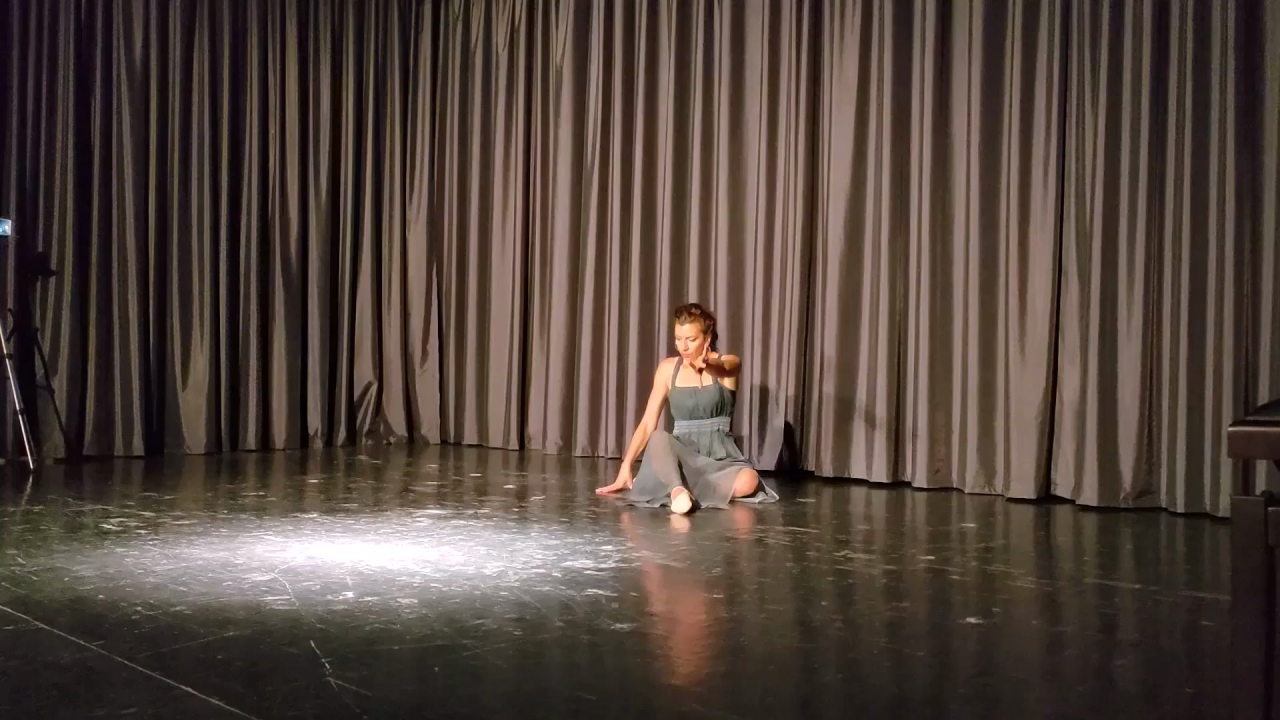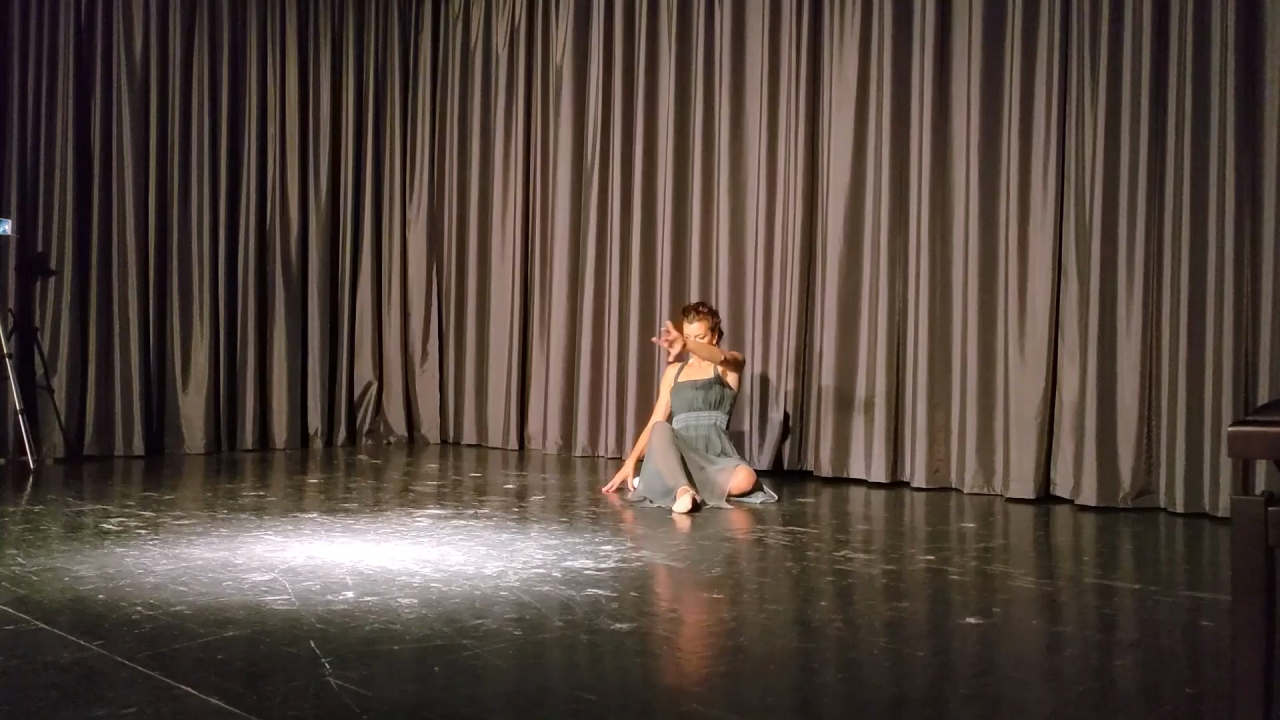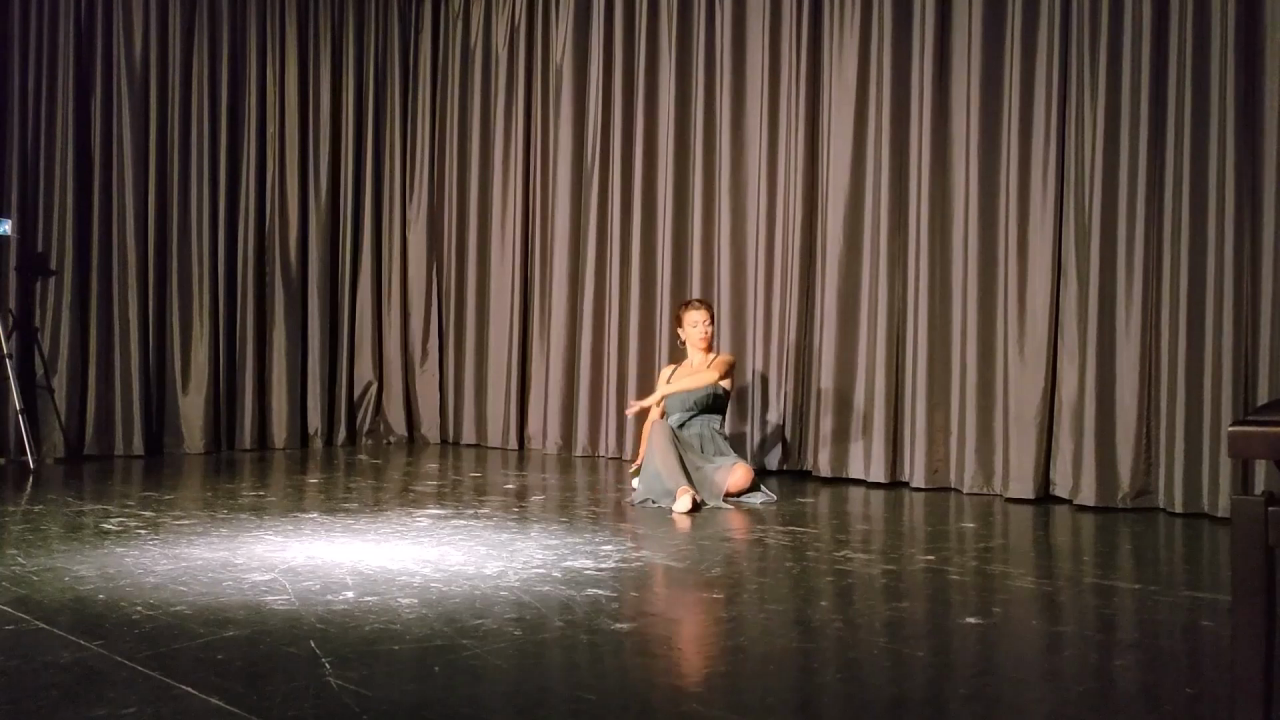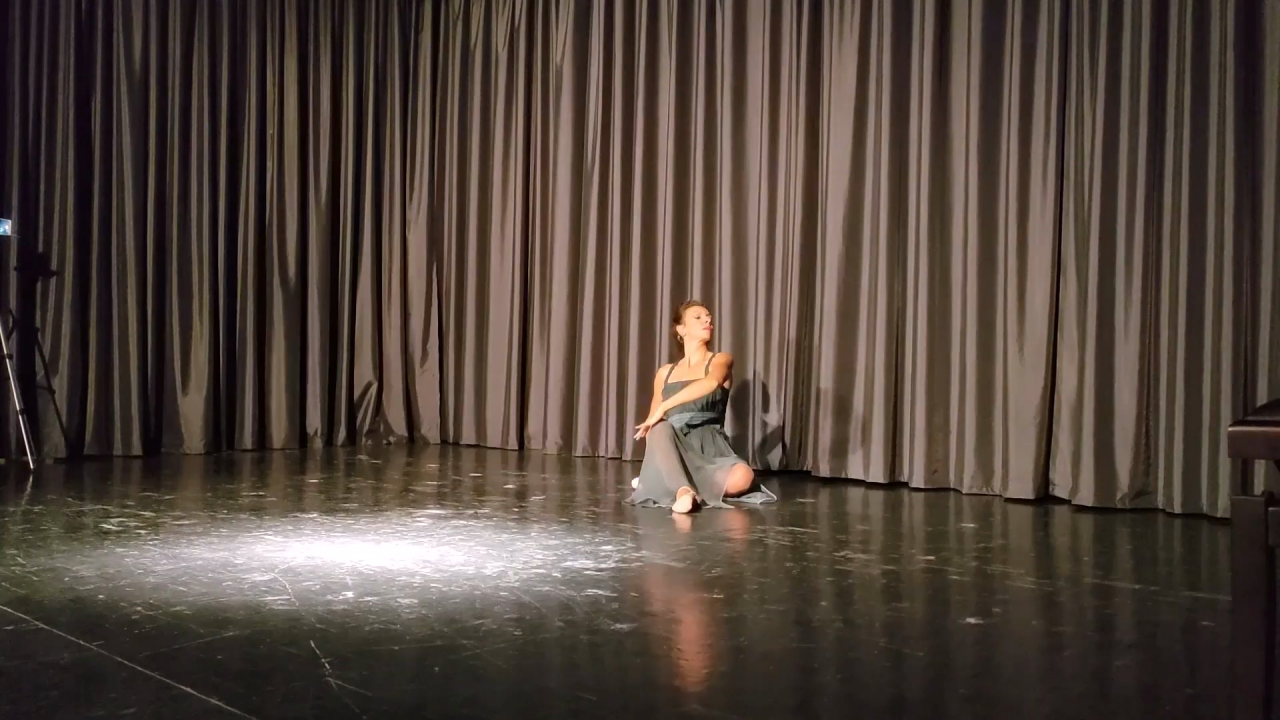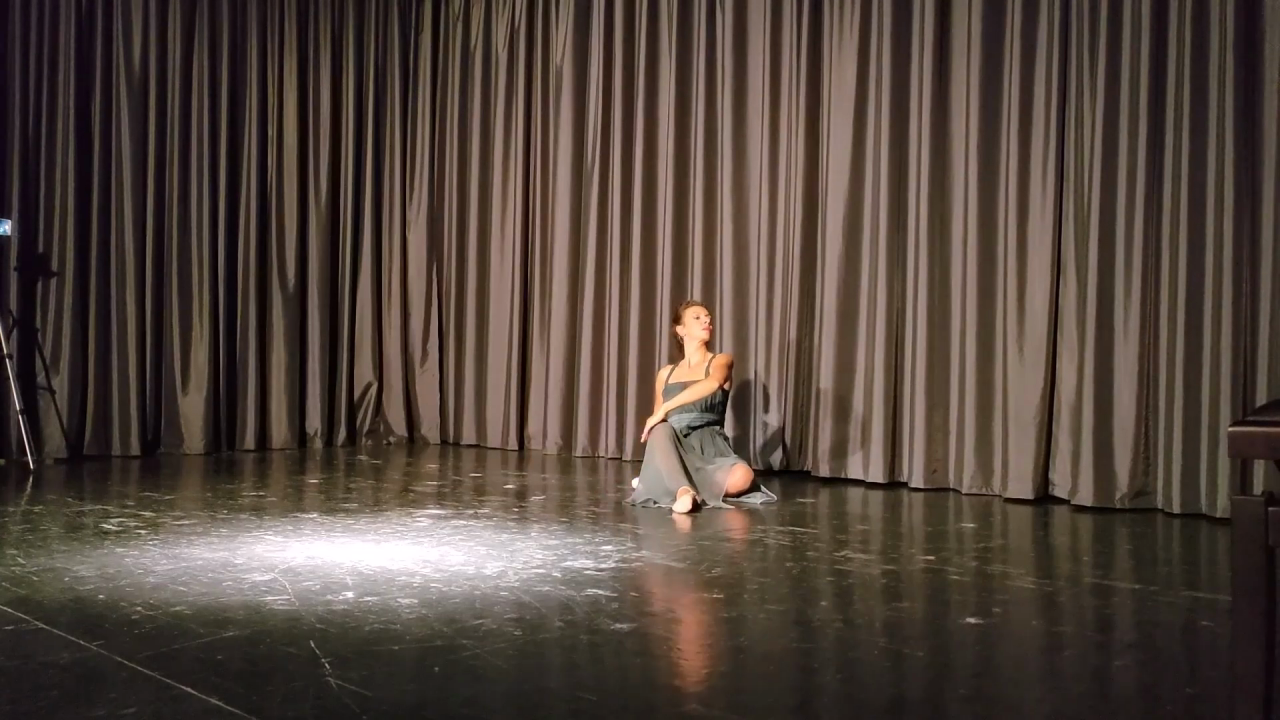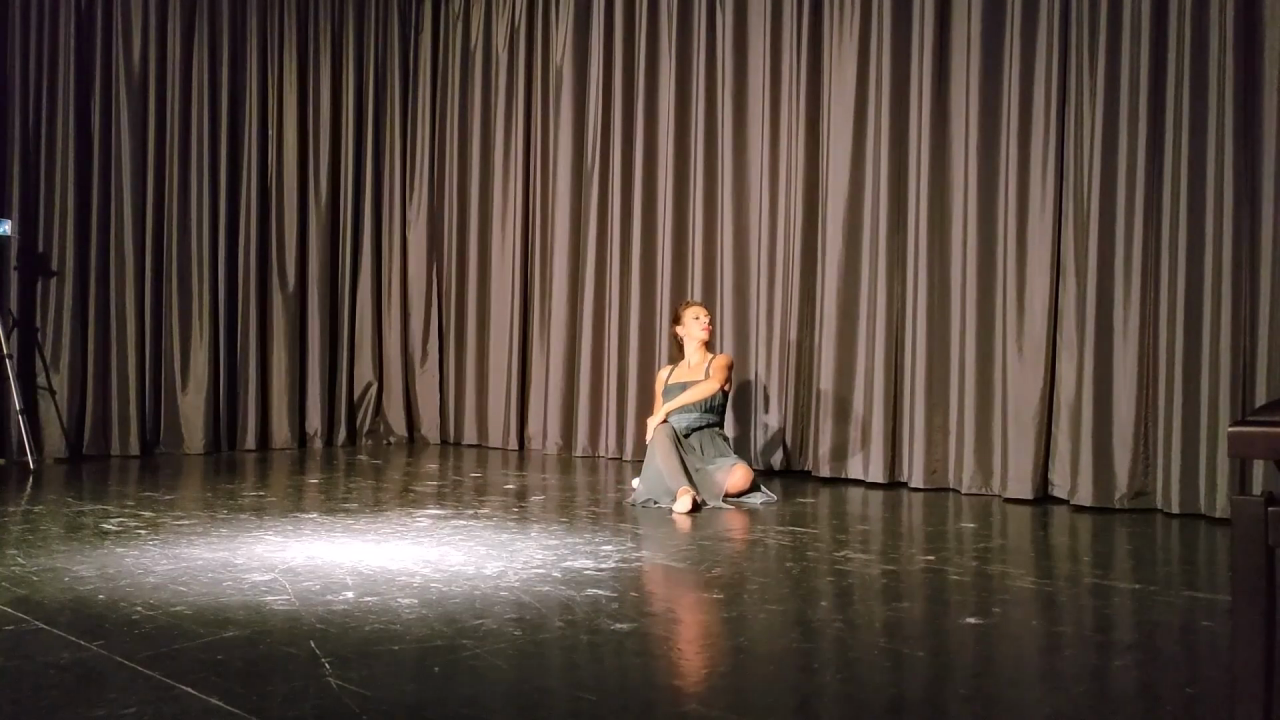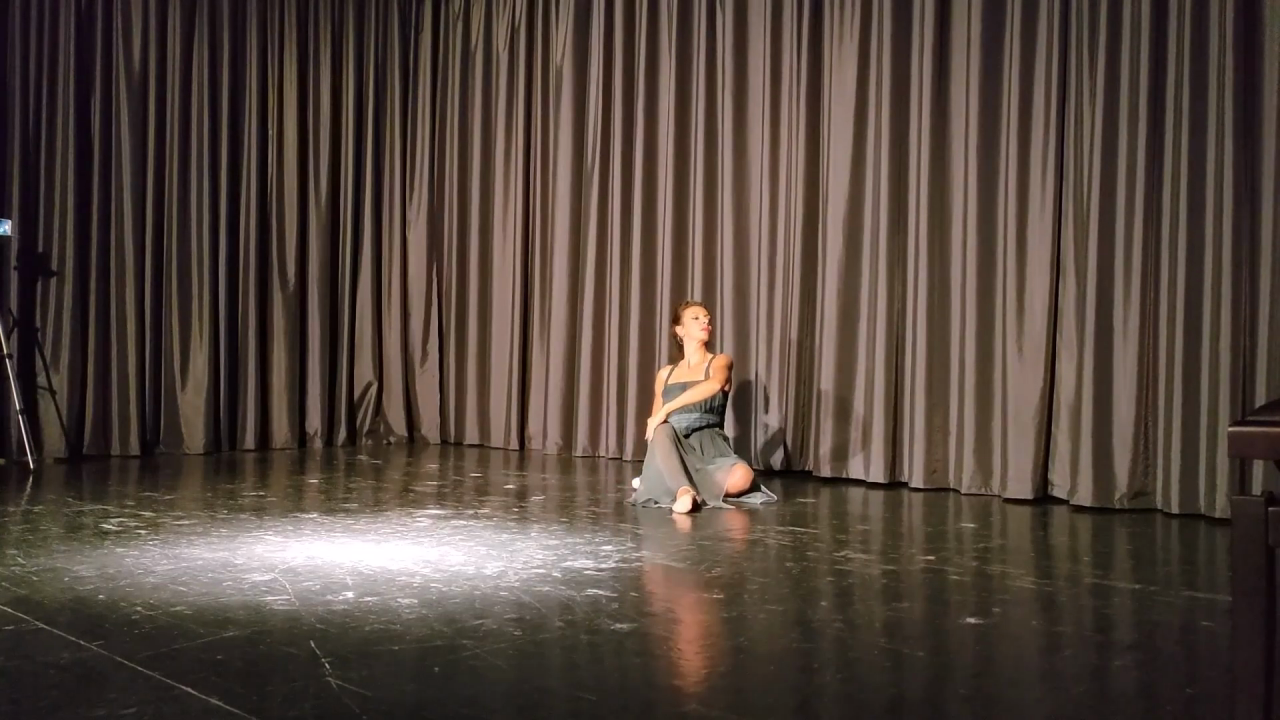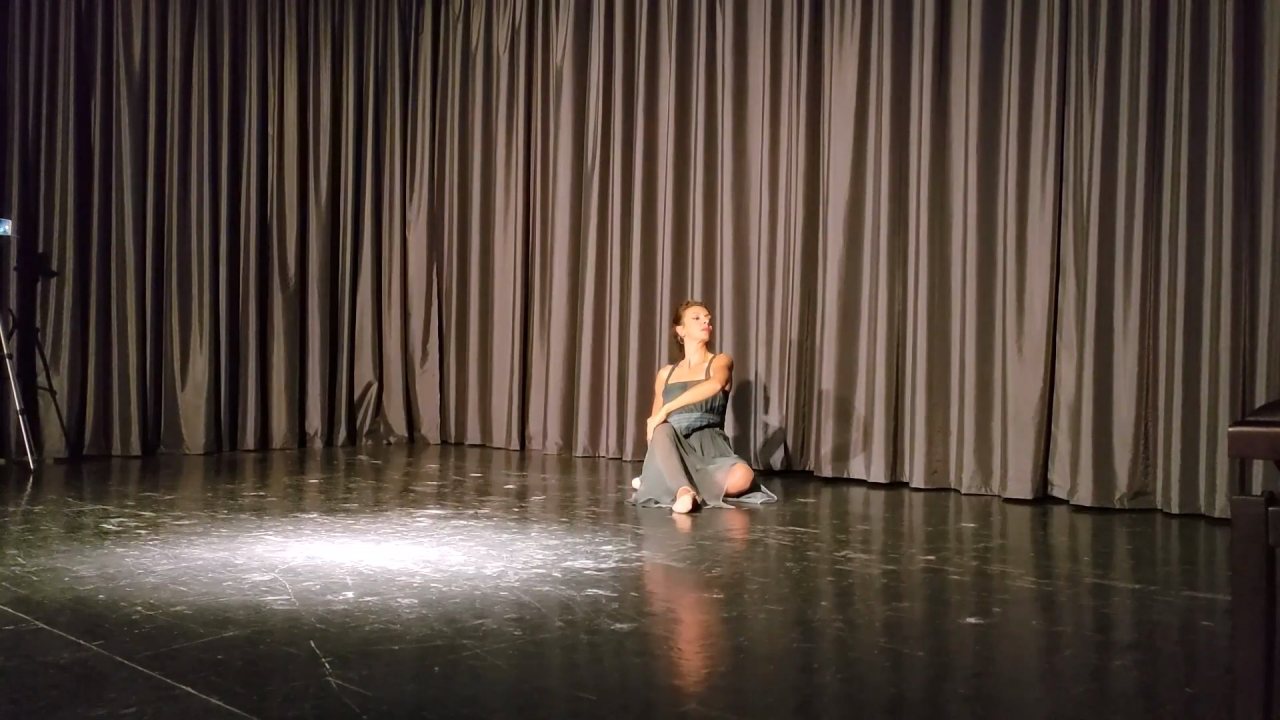
dt=0.4s
person 1, frame 1
left shoulder: (729, 363)
right shoulder: (668, 369)
left elbow: (720, 370)
right elbow: (648, 423)
left wrist: (704, 365)
right wrist: (626, 467)
left hip: (719, 456)
right hip: (682, 454)
left knee: (747, 482)
right knee: (659, 438)
left ankle: (673, 485)
right ankle: (679, 489)
person 1, frame 2
left shoulder: (733, 363)
right shoulder: (674, 371)
left elbow: (720, 356)
right elbow: (655, 423)
left wrist: (685, 347)
right wrist: (631, 461)
left hip: (715, 451)
right hip: (678, 453)
left knee: (745, 478)
right knee: (661, 429)
left ankle: (676, 484)
right ankle: (684, 490)
person 1, frame 3
left shoulder: (724, 361)
right shoulder: (669, 373)
left elbow: (712, 375)
right elbow: (652, 421)
left wrist: (660, 393)
right wrist: (644, 450)
left hip: (711, 450)
right hip: (675, 452)
left knee: (743, 476)
right knee: (660, 429)
left ankle: (671, 482)
right ankle: (683, 489)
person 1, frame 4
left shoulder: (721, 360)
right shoulder: (665, 373)
left elbow: (712, 382)
right elbow: (654, 422)
left wrist: (664, 407)
left hip: (711, 449)
right hip: (675, 451)
left knee: (742, 477)
right knee: (661, 429)
left ankle: (670, 482)
right ankle: (683, 490)
person 1, frame 5
left shoulder: (721, 361)
right shoulder: (666, 374)
left elbow: (713, 383)
right elbow: (656, 422)
left wrist: (665, 408)
left hip: (710, 447)
right hip: (675, 450)
left knee: (742, 476)
right knee: (661, 430)
left ankle: (674, 484)
right ankle: (684, 490)
person 1, frame 6
left shoulder: (721, 362)
right shoulder: (666, 374)
left elbow: (714, 384)
right elbow: (656, 423)
left wrist: (666, 410)
left hip: (710, 449)
right hip: (675, 450)
left knee: (742, 477)
right knee: (662, 430)
left ankle: (675, 483)
right ankle: (684, 490)
person 1, frame 7
left shoulder: (721, 361)
right shoulder: (665, 374)
left elbow: (715, 384)
right elbow: (655, 424)
left wrist: (666, 409)
left hip: (710, 449)
right hip: (674, 451)
left knee: (742, 477)
right knee: (662, 431)
left ankle: (674, 484)
right ankle: (684, 490)
person 1, frame 8
left shoulder: (721, 361)
right shoulder: (666, 374)
left elbow: (715, 384)
right elbow: (655, 423)
left wrist: (666, 409)
left hip: (710, 448)
right hip: (674, 450)
left knee: (742, 477)
right knee: (662, 431)
left ankle: (667, 482)
right ankle: (683, 490)
